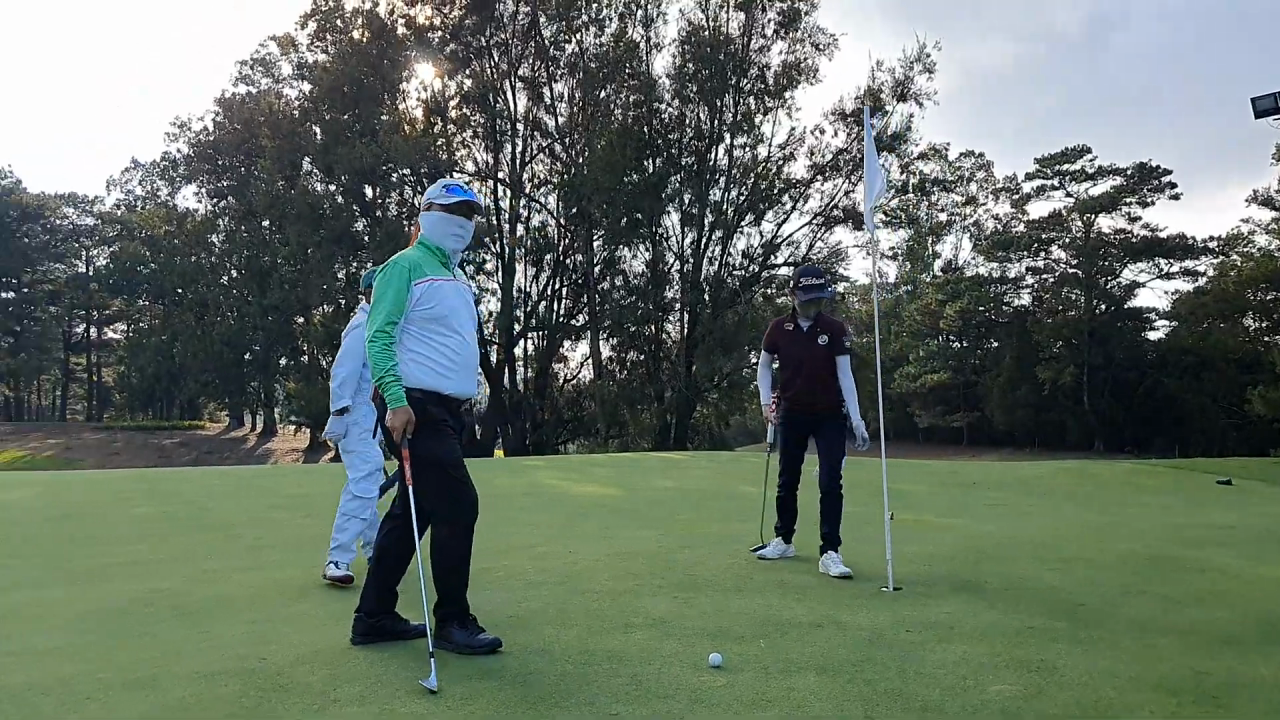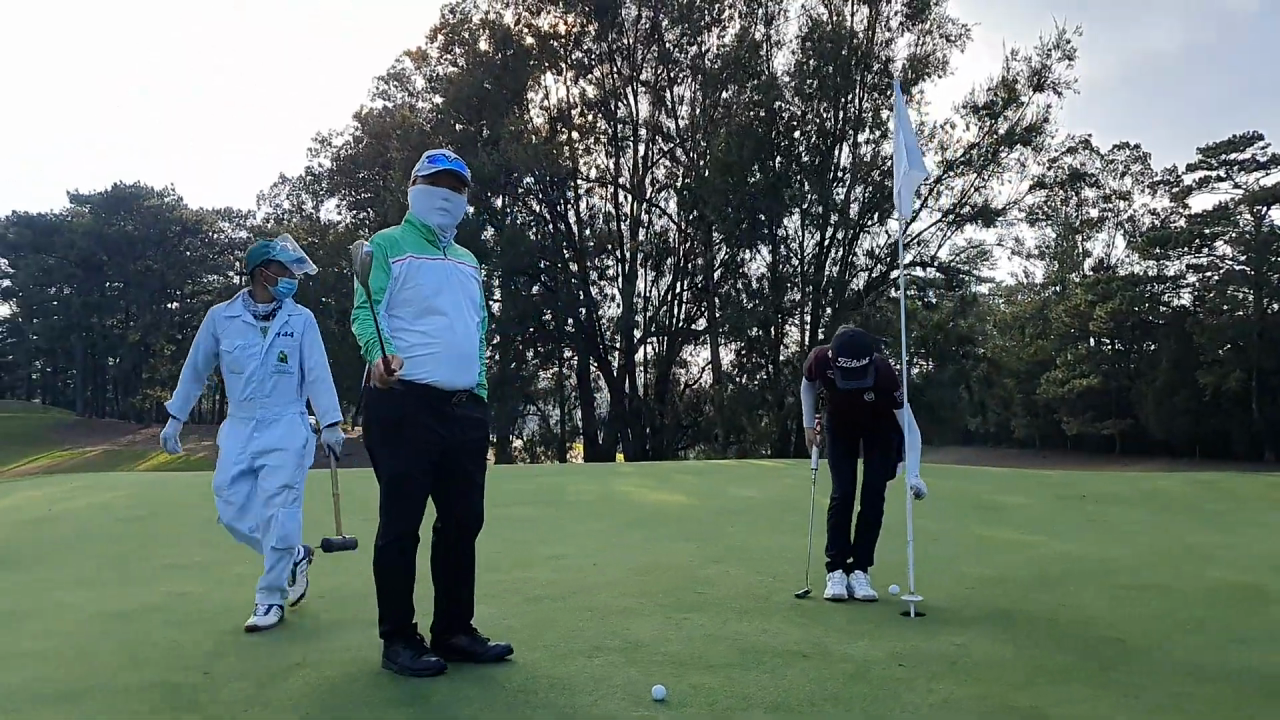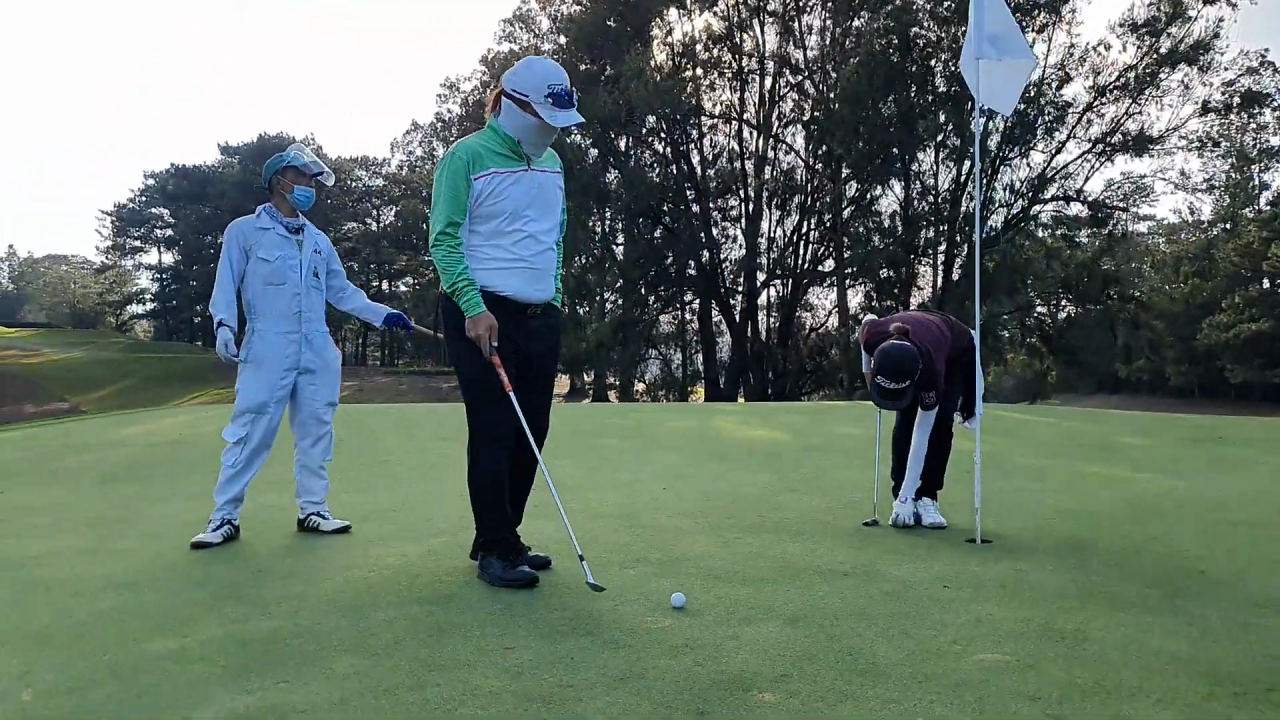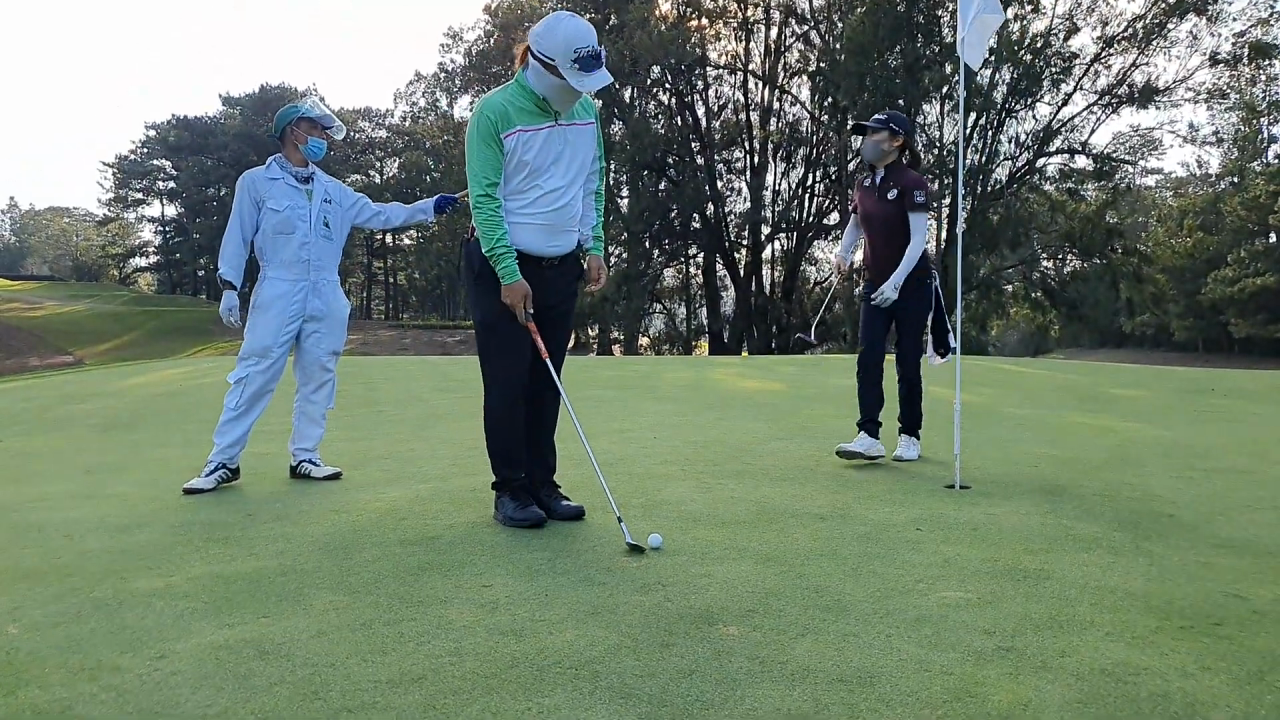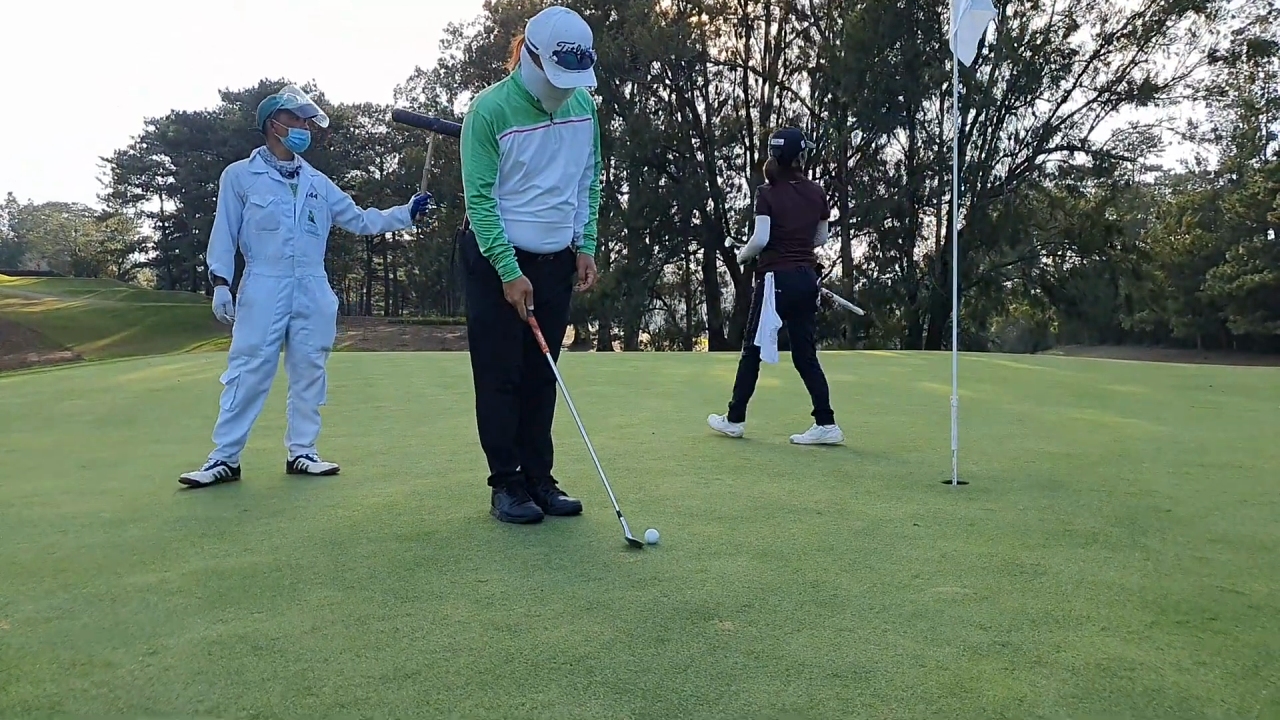
dt=1s
person 1, frame 1
left shoulder: (458, 277)
right shoulder: (406, 266)
right elbow: (380, 336)
left wrist: (466, 401)
right wrist: (396, 401)
left hip: (447, 409)
right hip: (417, 408)
left knee: (412, 512)
right knee: (457, 506)
left ankle: (374, 615)
right ankle: (452, 620)
person 1, frame 2
left shoulder: (468, 260)
right shoulder: (388, 246)
right elbow: (365, 311)
left wrist: (480, 393)
right wrist: (379, 353)
left hip: (464, 407)
right hip: (403, 403)
left knee: (464, 519)
right knee: (402, 523)
left ankle: (453, 631)
right ankle: (398, 638)
person 1, frame 3
left shoulder: (552, 163)
right shoulder: (467, 156)
right elbow: (444, 239)
left wrist: (554, 298)
right wrist: (472, 306)
left hip: (540, 316)
right hip: (483, 315)
left knee: (530, 430)
right knee: (494, 431)
left ankle: (502, 536)
right ankle: (492, 548)
person 1, frame 4
left shoulder: (585, 110)
right shoulder: (495, 111)
left elbow: (592, 184)
right elbow: (484, 198)
left wrist: (593, 246)
right wrist: (509, 274)
left hip: (560, 265)
right hip: (502, 265)
left knee: (545, 381)
right knee: (507, 378)
left ankle: (541, 484)
right ankle: (510, 489)
person 1, frame 5
left shoulder: (583, 105)
right shoulder: (490, 109)
left elbow: (589, 180)
right elbow: (480, 197)
left wrist: (585, 245)
right wrist: (509, 271)
left hip: (556, 259)
right hip: (495, 259)
left knee: (541, 376)
right knee: (500, 376)
left ankle: (538, 479)
right ankle: (505, 485)
person 2, frame 1
left shoulder: (370, 326)
right shoulder: (364, 326)
right elbow: (343, 371)
right wrist: (339, 414)
left hip: (356, 416)
right hip: (359, 417)
left knee: (365, 483)
right knee: (363, 483)
left ankle: (374, 548)
right ankle: (338, 559)
person 2, frame 2
left shoulder: (301, 320)
right shoulder: (220, 317)
left elbow: (317, 373)
right elbow: (196, 369)
left wrist: (332, 423)
right wrist: (175, 417)
left hip: (286, 427)
right hip: (237, 428)
left knee: (277, 514)
right knee: (232, 511)
left ankle: (270, 598)
right ankle: (294, 555)
person 2, frame 3
left shoulder: (318, 240)
right shoulder: (244, 230)
left elbow: (342, 291)
right elbow: (226, 283)
left wrist: (383, 315)
right wrist: (224, 325)
left hip: (318, 347)
right hip: (268, 346)
left knee: (316, 429)
right knee: (251, 431)
left ankle: (312, 509)
right ankle: (224, 517)
person 2, frame 4
left shoulder: (333, 189)
right shoulder: (255, 181)
left elbow: (379, 215)
right elbow: (237, 237)
left wrist: (428, 207)
right wrist: (229, 287)
left hip: (326, 295)
right hip: (278, 293)
left knee: (318, 376)
right knee: (254, 374)
left ankle: (305, 456)
right ankle: (223, 461)
person 2, frame 5
left shoulder: (317, 182)
right shoulder: (239, 175)
left elbow: (359, 220)
right elbow: (224, 233)
left wrist: (406, 212)
right wrist: (221, 283)
left hip: (313, 290)
right hip: (263, 288)
left knee: (309, 372)
right knee: (249, 371)
left ankle: (301, 452)
right ankle: (225, 457)
person 3, frame 1
left shoulder: (835, 329)
right shoulder: (778, 328)
left elbow: (845, 375)
right elbow: (764, 367)
left wrist: (856, 418)
right wrist: (766, 402)
left hip: (830, 415)
right hip: (792, 414)
left knee: (830, 483)
right knee: (787, 480)
left ankle: (830, 552)
right ankle: (783, 540)
person 3, frame 2
left shoulder: (883, 372)
right shoulder: (819, 360)
left elbow: (909, 427)
right elbow: (808, 386)
left wrist: (913, 473)
right wrist: (809, 425)
left hip: (880, 428)
right hip: (839, 425)
left knee: (874, 495)
right knee: (842, 492)
left ankle: (860, 571)
right ankle: (836, 571)
person 3, frame 3
left shoulder: (930, 367)
right shoulder: (873, 335)
left elbow: (921, 438)
right elbow: (868, 319)
right wrist: (866, 370)
left hip: (957, 354)
left knee: (940, 424)
right knee: (905, 422)
left ankle: (927, 498)
right ankle: (900, 498)
person 3, frame 4
left shoulder: (913, 182)
right shoulder: (865, 183)
left elbow: (918, 240)
right elbow: (856, 224)
left wrist: (896, 281)
right wrist: (843, 252)
left hip: (912, 286)
right hip: (875, 286)
left knee: (908, 365)
right knee: (868, 360)
left ankle: (910, 436)
right ankle: (868, 435)
person 3, frame 5
left shoulder: (768, 192)
right shoulder: (817, 192)
left elbow: (762, 239)
right elbow: (821, 238)
left wrist: (744, 254)
left hip: (776, 279)
right hip: (806, 279)
left knee: (753, 350)
right knee: (805, 354)
left ankle: (734, 419)
right ankle: (826, 424)
